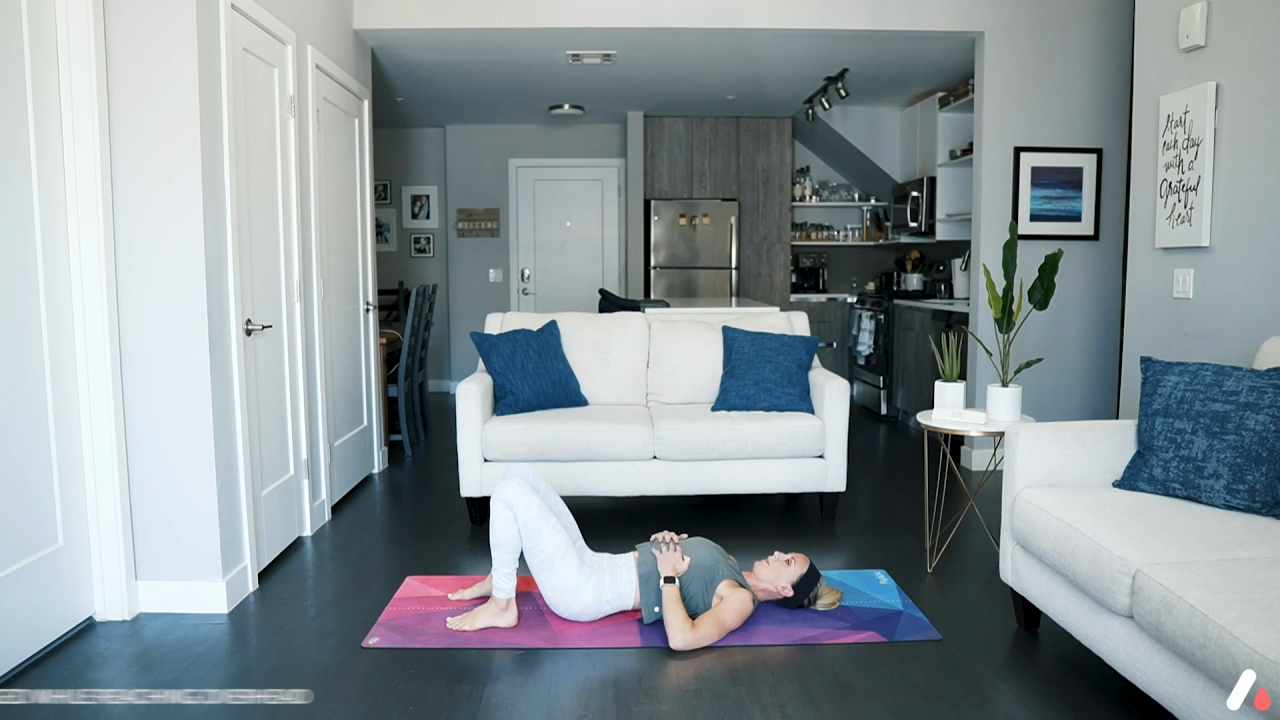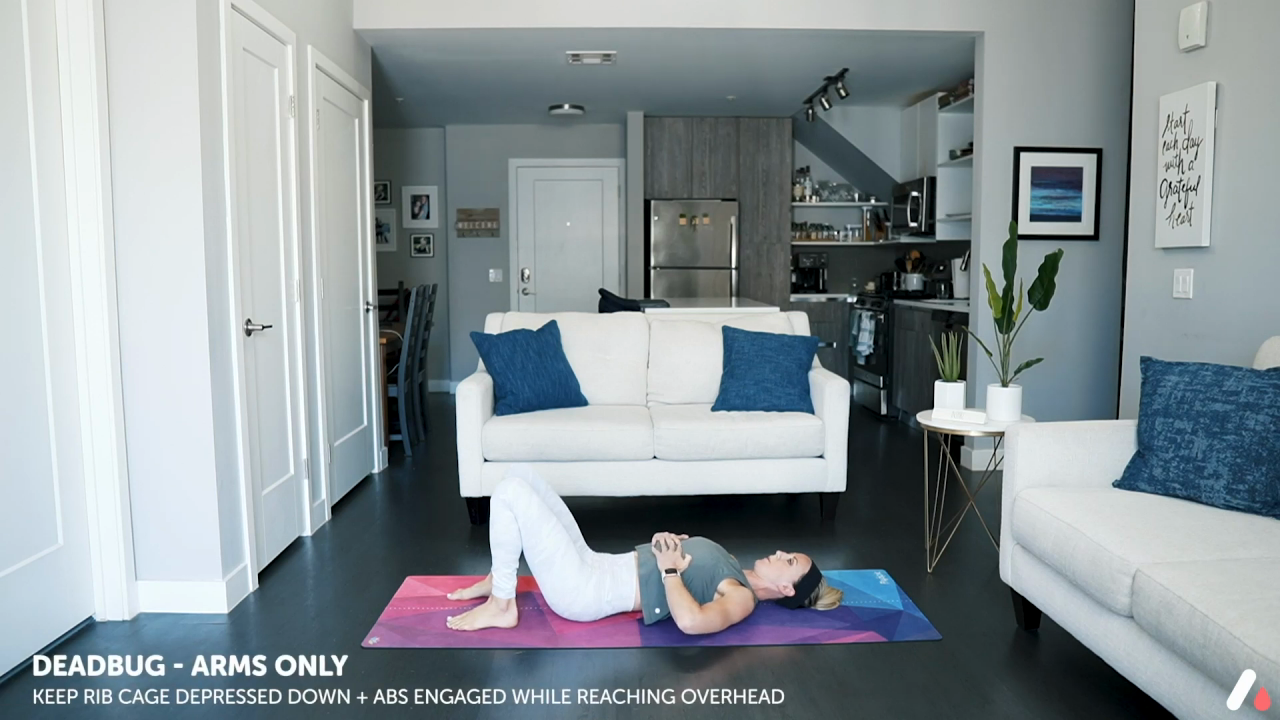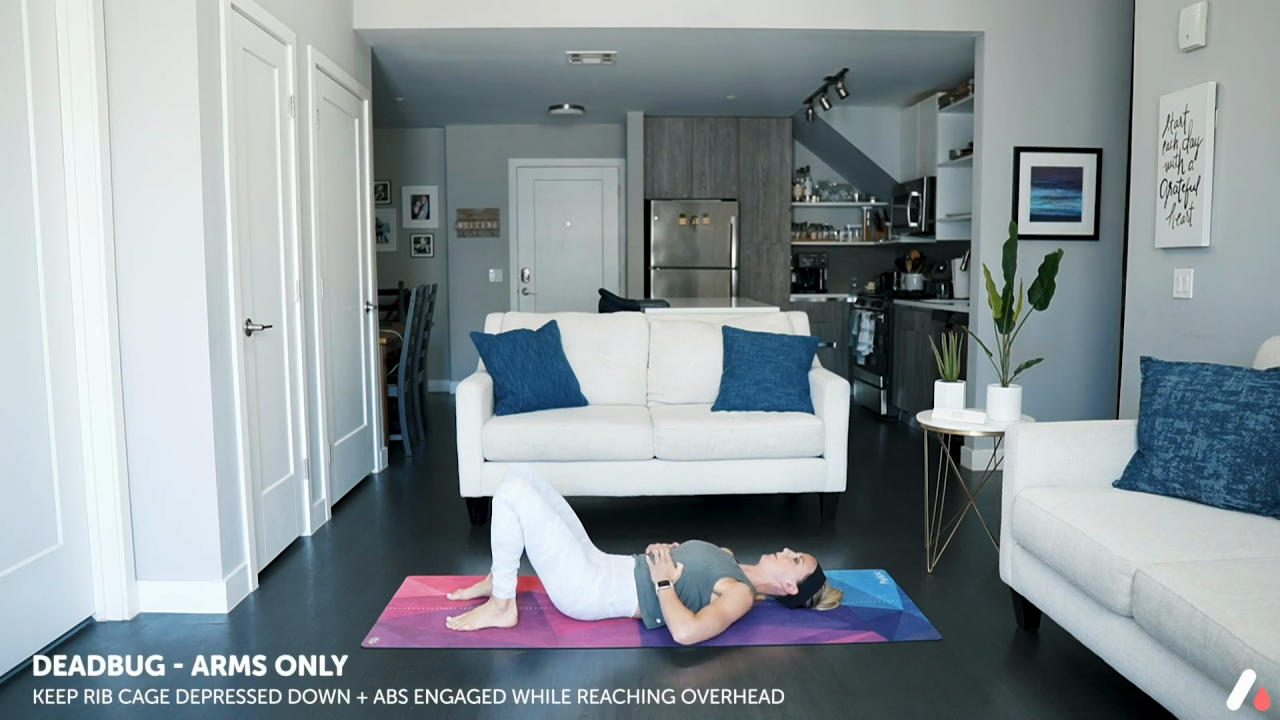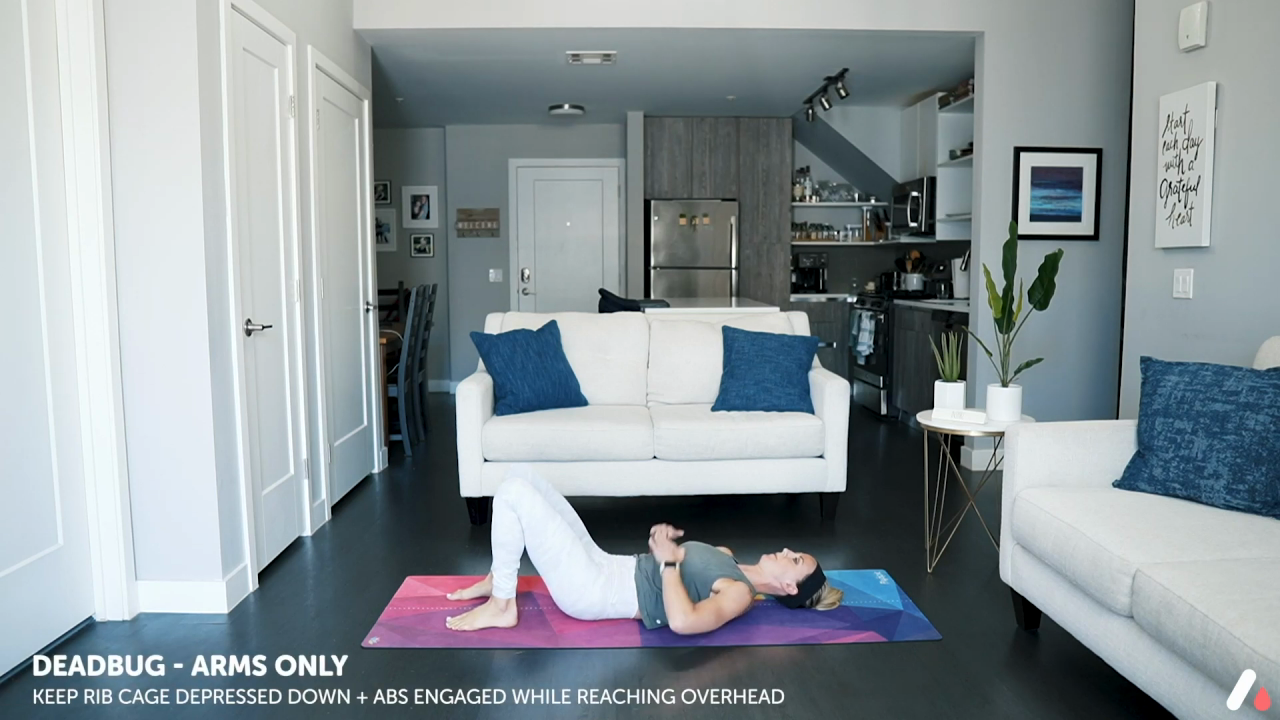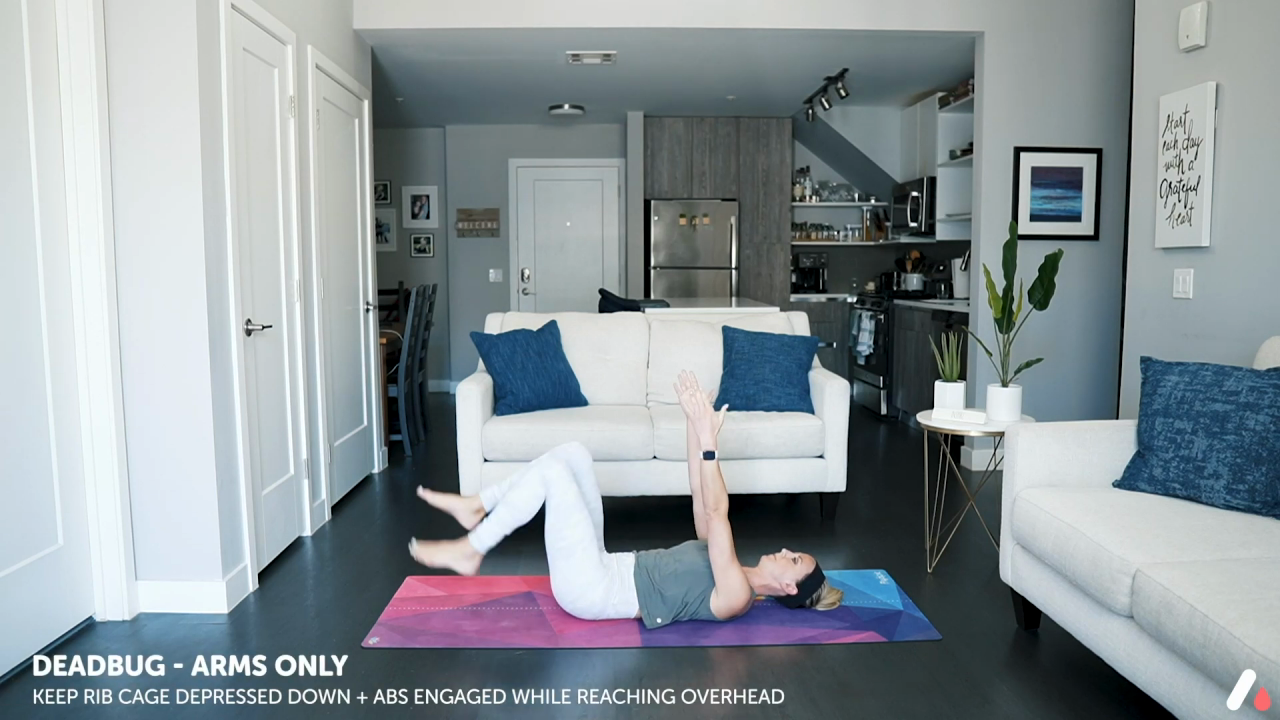
dt=1s
person 1, frame 1
left shoulder: (740, 600)
right shoulder: (733, 574)
left elbow: (681, 639)
left wrist: (669, 576)
right wrist: (667, 543)
left hip: (580, 591)
right hip: (593, 567)
left knee: (510, 490)
right knee: (521, 473)
left ankle: (502, 606)
right ankle: (499, 579)
person 1, frame 2
left shoulder: (741, 599)
right shoulder: (734, 574)
left elbow: (691, 621)
left wrist: (670, 569)
right wrist: (669, 544)
left hip: (581, 591)
right hip: (592, 567)
left knee: (510, 492)
right knee: (520, 473)
left ankle: (502, 607)
right ankle: (498, 579)
person 1, frame 3
left shoulder: (741, 595)
right shoulder: (733, 570)
left elbow: (685, 631)
left wrist: (664, 581)
right wrist: (668, 552)
left hip: (586, 590)
right hip: (599, 568)
left knee: (513, 492)
right knee: (521, 474)
left ankle: (501, 607)
right ankle: (498, 579)
person 1, frame 4
left shoulder: (738, 596)
right shoulder: (728, 559)
left elbow: (681, 619)
left wrist: (668, 560)
right wrist: (665, 540)
left hip: (590, 590)
right hip: (601, 568)
left knee: (513, 492)
right knee: (522, 474)
left ankle: (501, 607)
right ankle: (497, 579)
person 1, frame 5
left shoulder: (736, 595)
right shoulder: (726, 567)
left elbow: (716, 512)
right elbow: (701, 495)
left wrist: (709, 440)
right wrist: (694, 422)
left hip: (587, 590)
right hip: (599, 576)
left knee: (553, 472)
right knee: (573, 454)
left ankle: (470, 550)
right ankle: (476, 509)
